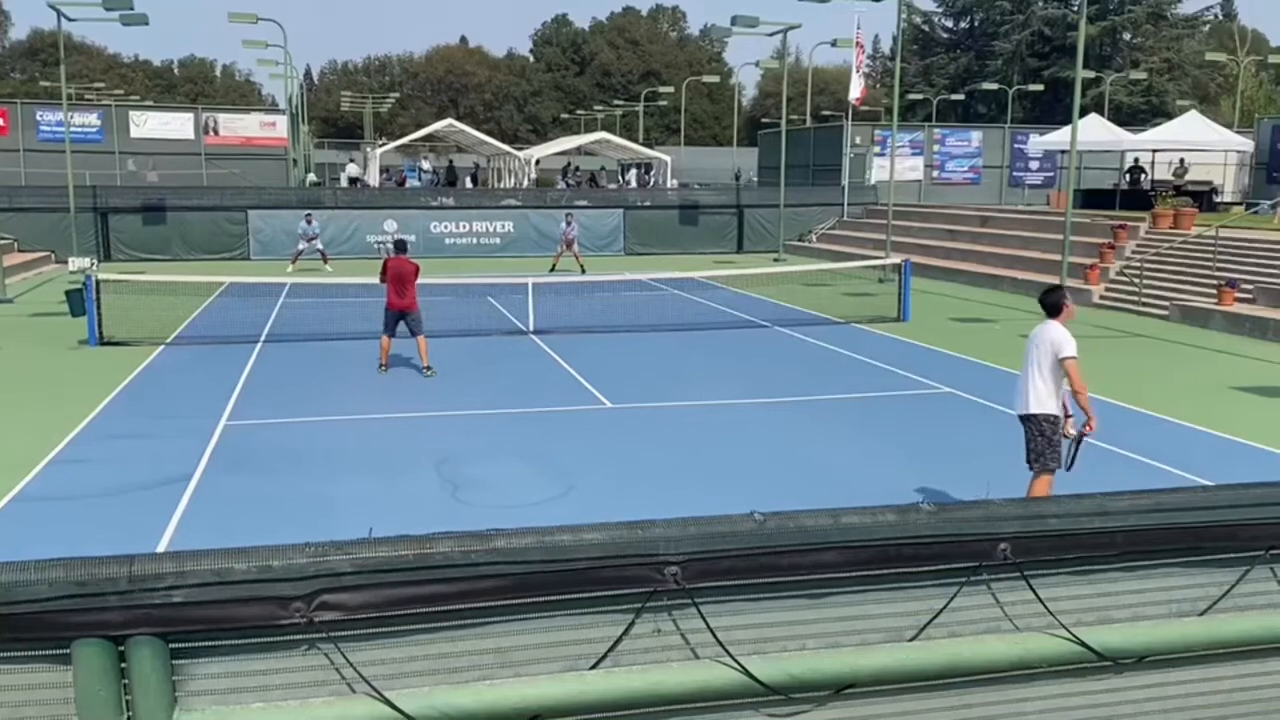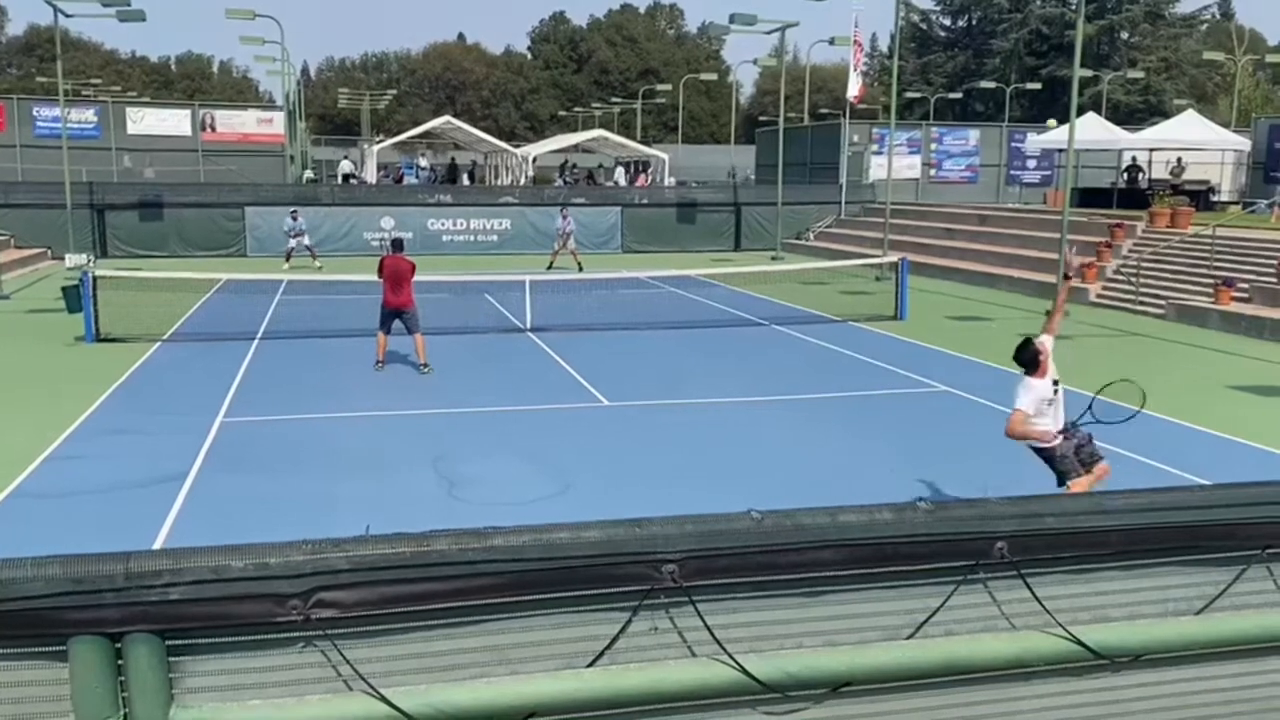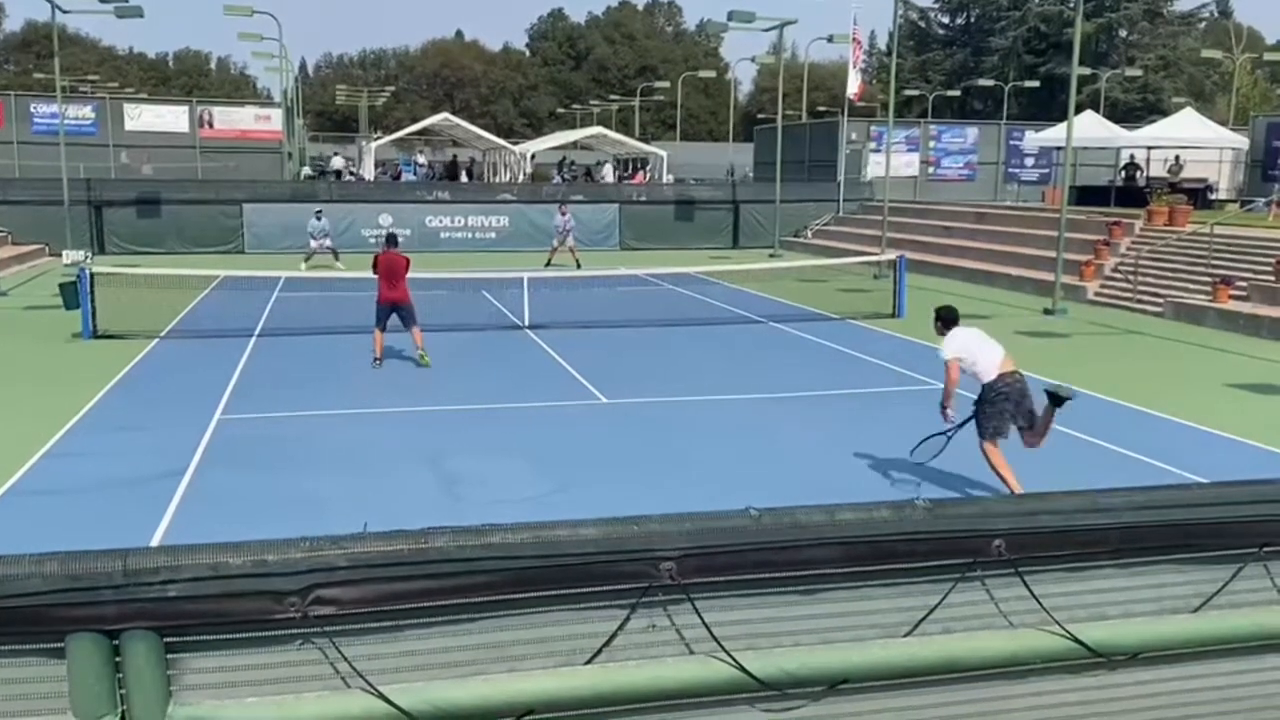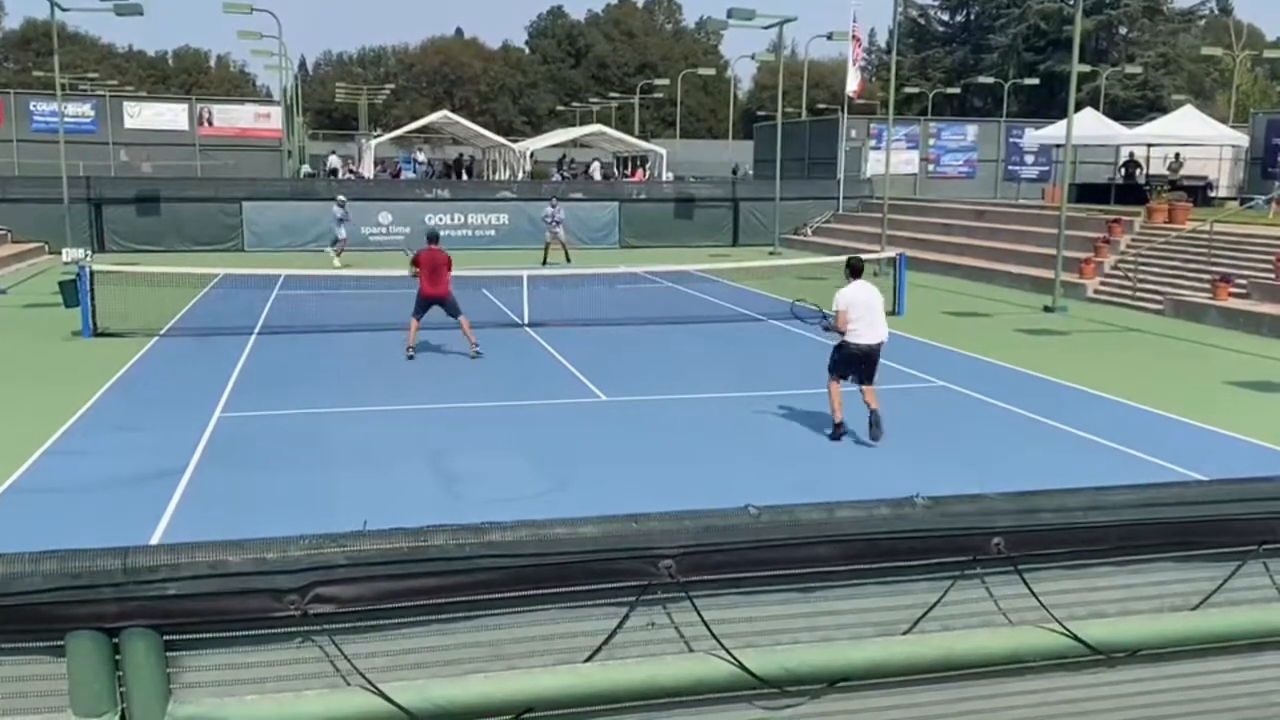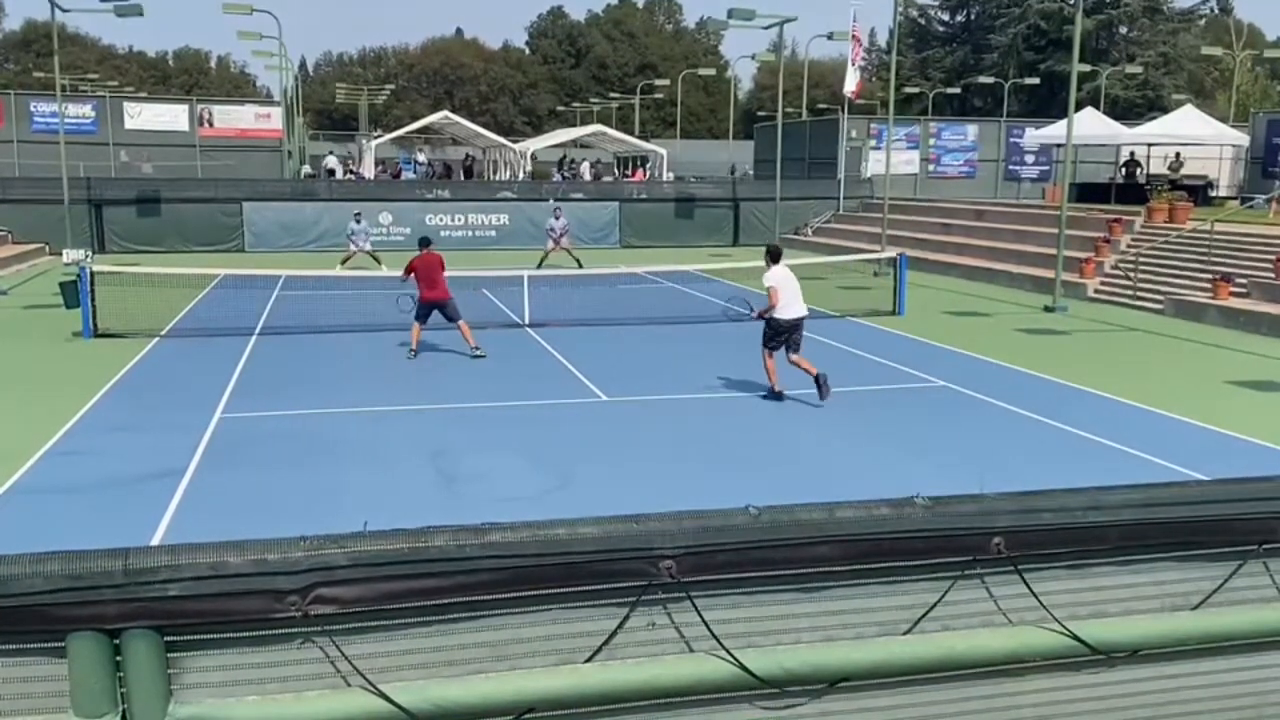
dt=0.7s
person 1, frame 1
left shoulder: (1041, 330)
right shoulder: (1063, 338)
right elbow: (1077, 387)
left wrist: (1068, 415)
right wrist: (1091, 416)
left hip: (1031, 407)
right hip: (1042, 411)
left knee: (1048, 467)
right knee: (1045, 471)
person 1, frame 2
left shoulder: (1043, 351)
right shoulder: (1030, 392)
left elbow: (1056, 314)
right elbow: (1011, 429)
left wrist: (1067, 278)
right wrist: (1038, 434)
left hip: (1062, 431)
right hip: (1048, 442)
left knee: (1100, 469)
right knee: (1079, 484)
person 1, frame 3
left shoulder: (949, 344)
right shoulder: (973, 332)
left elbow: (953, 378)
left wrist: (945, 406)
left hip: (997, 388)
right hip: (1018, 380)
left knee: (988, 446)
right knee: (1033, 440)
left ankle: (1018, 494)
right ankle: (1052, 400)
person 1, frame 4
left shoulder: (843, 294)
right shoulder: (874, 290)
left elbow: (840, 327)
right elbow: (879, 319)
left wrist: (831, 326)
left hip: (852, 344)
right hip: (874, 345)
left knee: (834, 381)
right knee: (866, 388)
left ankle: (838, 424)
right ankle: (873, 412)
person 1, frame 5
left shoulder: (769, 275)
right shoulder: (787, 272)
left elbow: (773, 303)
left wrist: (762, 312)
left hip: (780, 319)
right hip: (798, 317)
left knee: (767, 351)
right knee: (793, 357)
left ankle: (775, 391)
right ankle: (817, 376)
